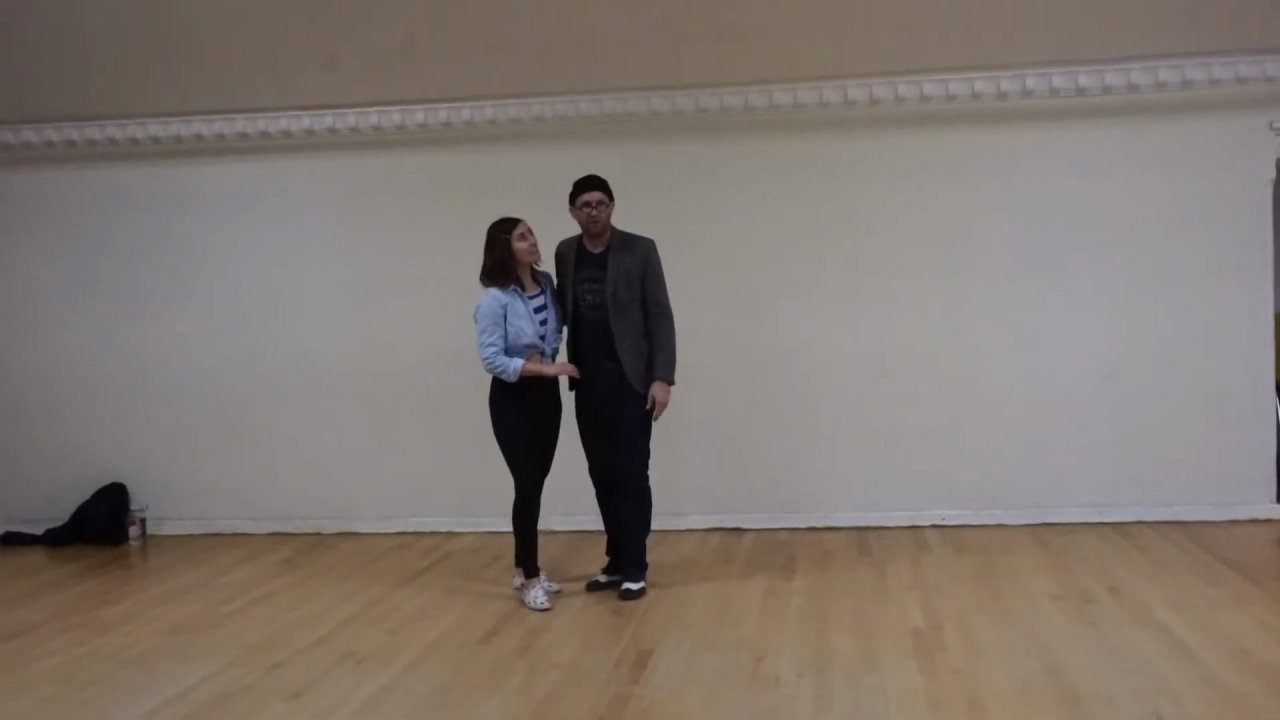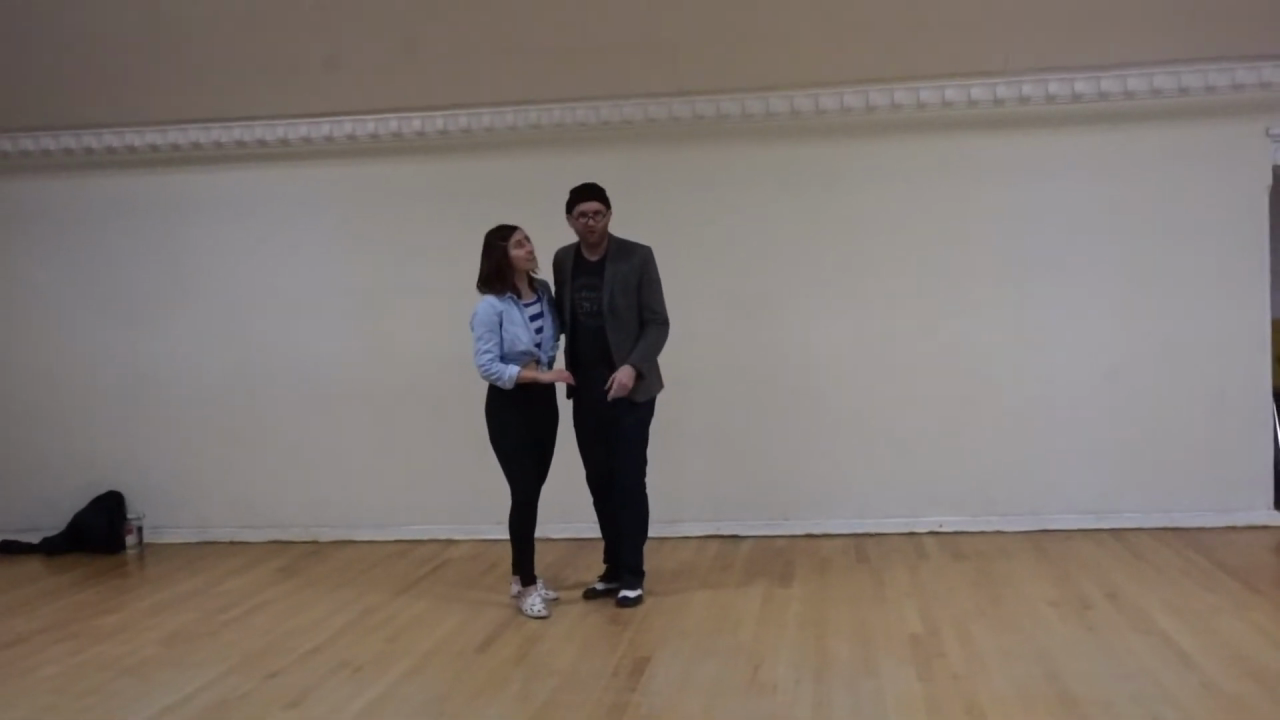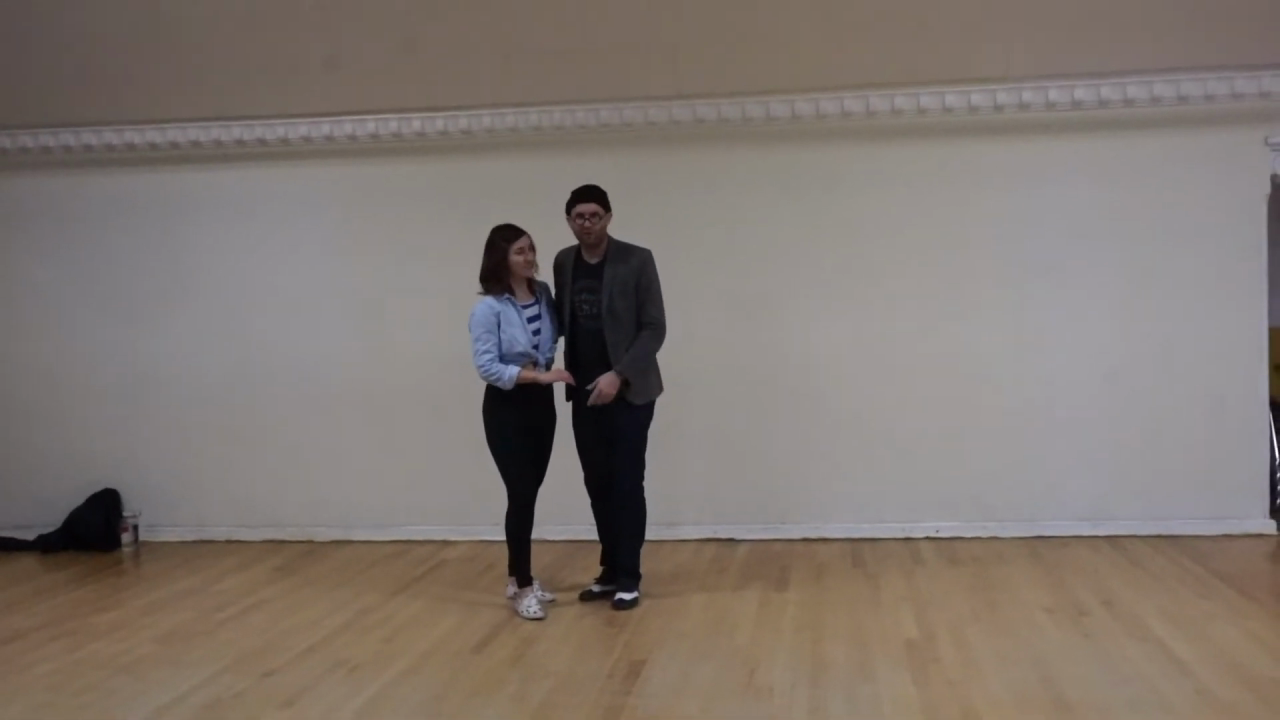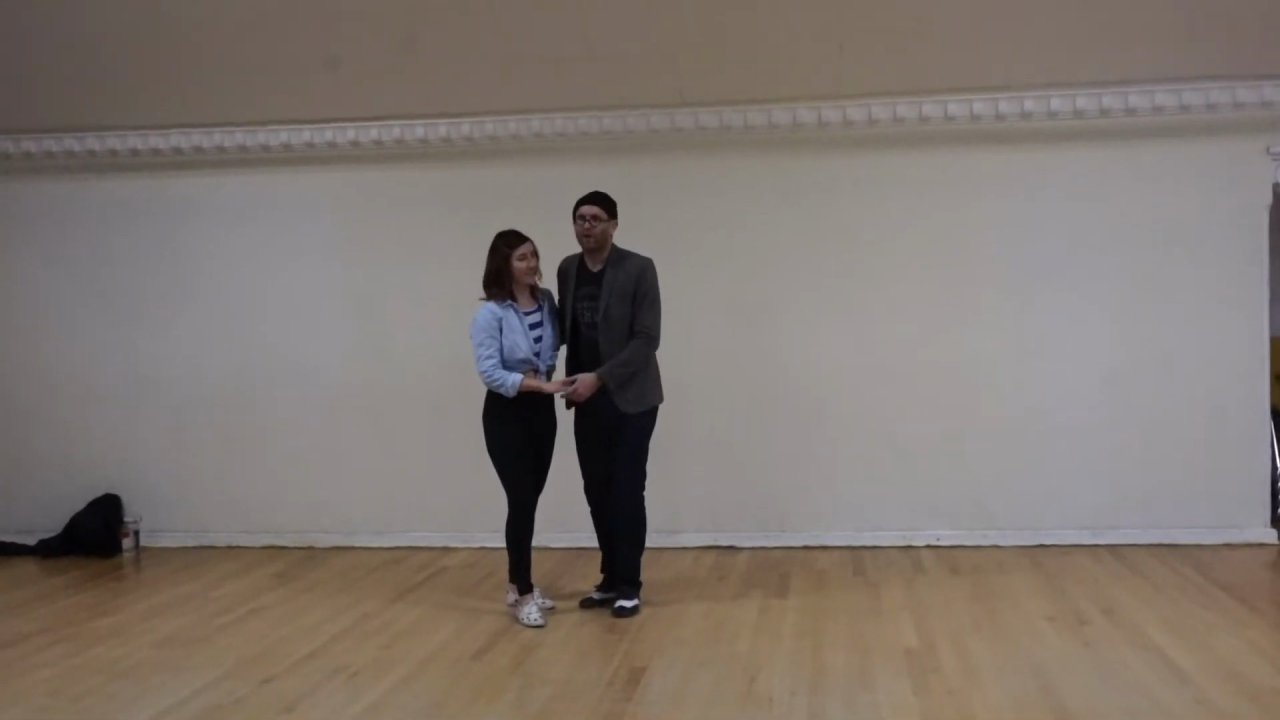
dt=0.5s
person 1, frame 1
left shoulder: (639, 250)
right shoulder: (565, 253)
left elbow: (660, 316)
right elbow: (565, 311)
left wrist: (662, 377)
left hip: (630, 380)
right hip: (587, 381)
left knee: (631, 474)
right knee: (602, 475)
left ankle: (635, 567)
right ankle: (616, 561)
person 1, frame 2
left shoulder: (637, 257)
right shoulder: (563, 261)
left elbow: (657, 323)
right elbow: (563, 318)
left wrist: (633, 367)
left hip: (629, 389)
right hip: (585, 390)
left knee: (629, 481)
right knee: (600, 482)
left ankle: (632, 574)
right ankle: (614, 569)
person 1, frame 3
left shoulder: (637, 260)
right shoulder: (564, 262)
left elbow: (654, 328)
left wrist: (619, 375)
left hip: (628, 392)
right hip: (585, 392)
left knee: (627, 484)
right knee: (598, 485)
left ankle: (628, 577)
right ankle: (610, 571)
person 1, frame 4
left shoulder: (638, 269)
right shoulder: (567, 269)
left elbow: (647, 339)
left wrist: (600, 376)
left hip: (631, 399)
right hip: (589, 401)
left knee: (627, 491)
right knee: (597, 491)
left ankle: (628, 586)
right ankle: (610, 578)
person 2, frame 1
left shoulder: (547, 284)
right shoulder: (494, 299)
right elbow: (491, 359)
left wrist: (551, 362)
right wrist: (541, 368)
left hip: (546, 394)
right hip: (512, 398)
left knee: (537, 482)
right knee: (527, 485)
left ankle: (525, 568)
right ankle: (529, 577)
person 2, frame 2
left shoulder: (544, 292)
right shoulder: (490, 307)
right elbow: (487, 366)
left wrist: (547, 367)
right wrist: (538, 375)
left hip: (543, 401)
right hip: (509, 406)
left knee: (533, 490)
right knee: (524, 492)
left ankle: (522, 576)
right ankle: (526, 586)
person 2, frame 3
left shoulder: (543, 294)
right shoulder: (488, 308)
right elbow: (487, 367)
left wrist: (547, 372)
right wrist: (538, 375)
left hip: (540, 403)
right hip: (506, 408)
left knee: (531, 492)
right knee: (520, 494)
left ankle: (518, 577)
right ankle: (522, 586)
person 2, frame 4
left shoulder: (546, 300)
right shoulder: (489, 314)
right elbow: (490, 373)
right wrist: (541, 384)
left hip: (541, 410)
right hip: (506, 414)
left knee: (530, 500)
right knee: (521, 501)
left ankle: (518, 585)
right ankle: (523, 595)
